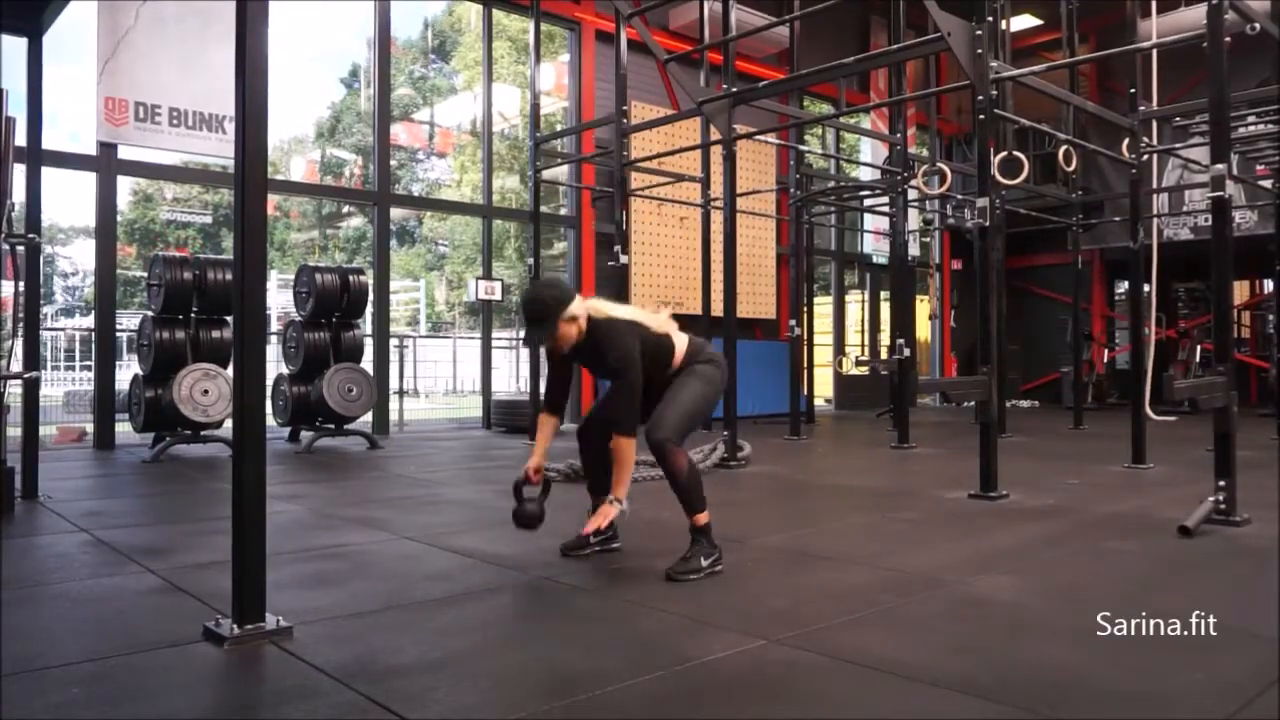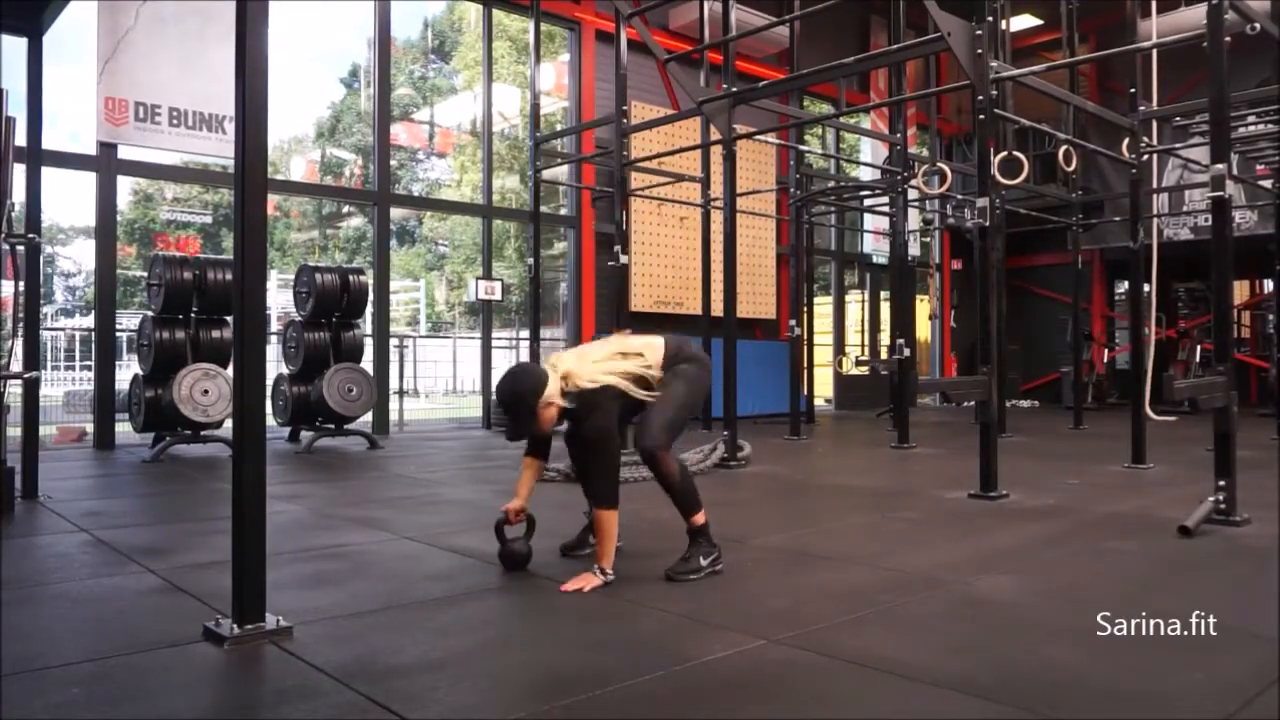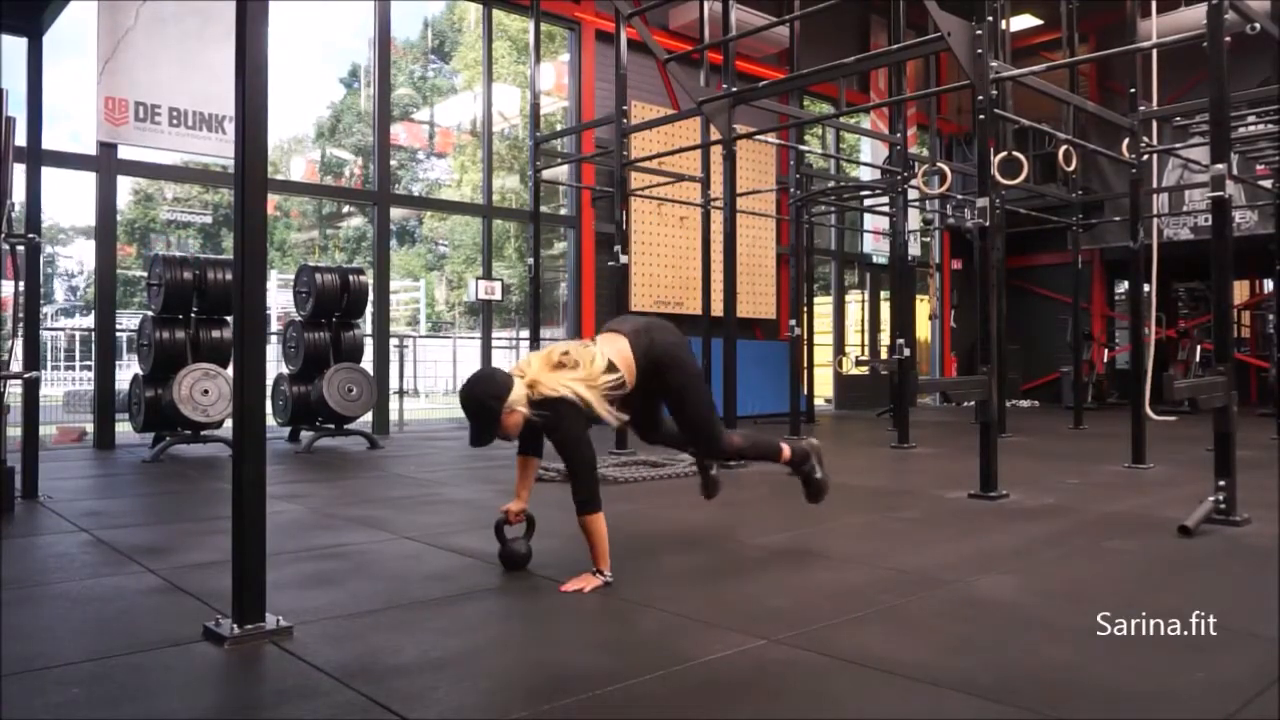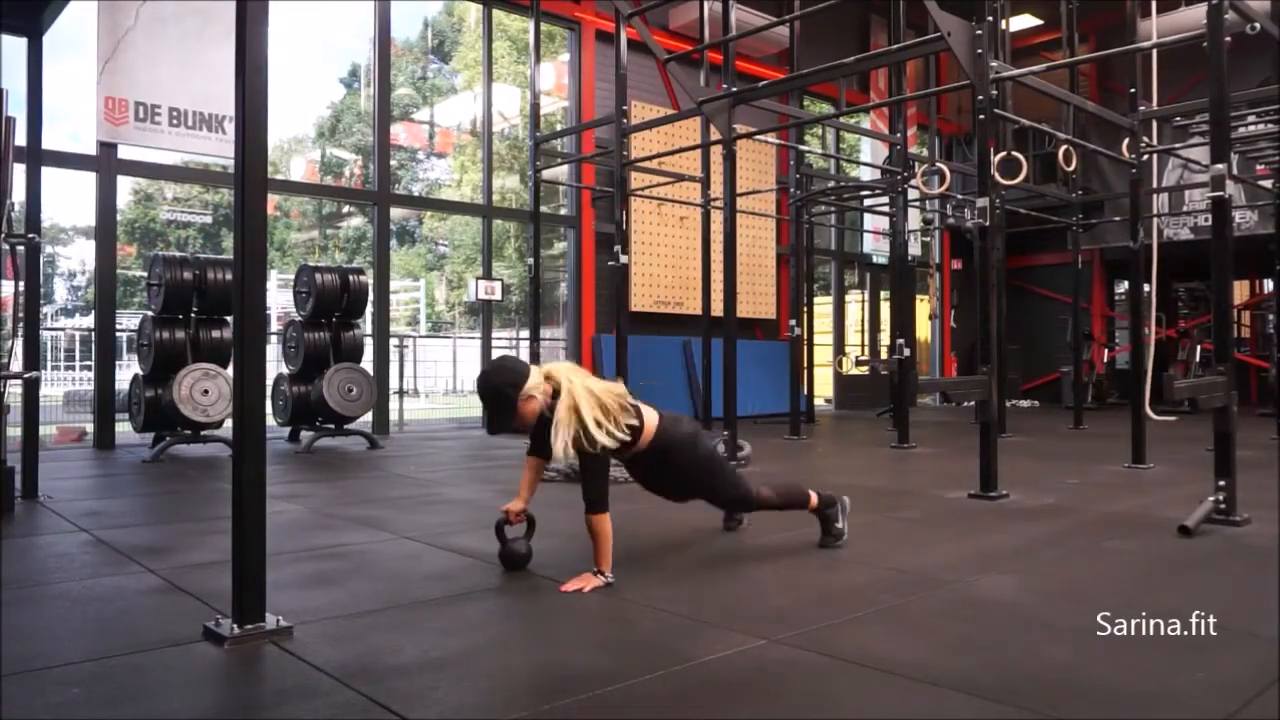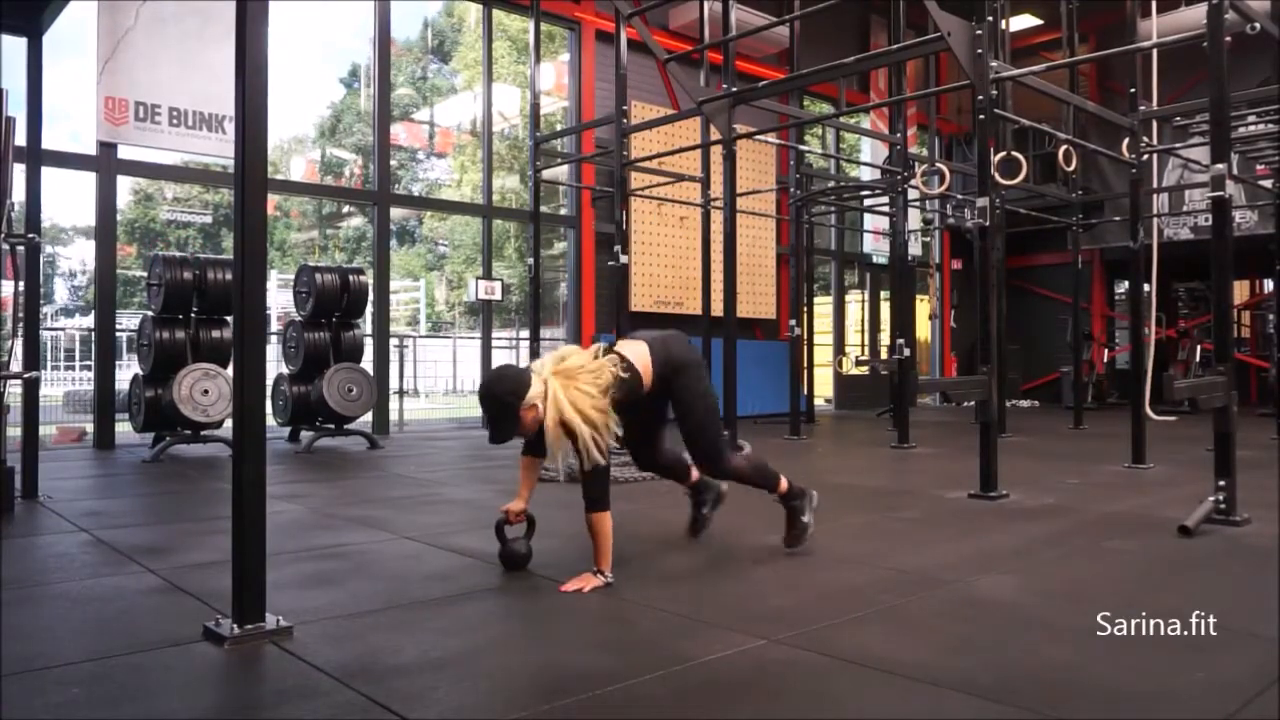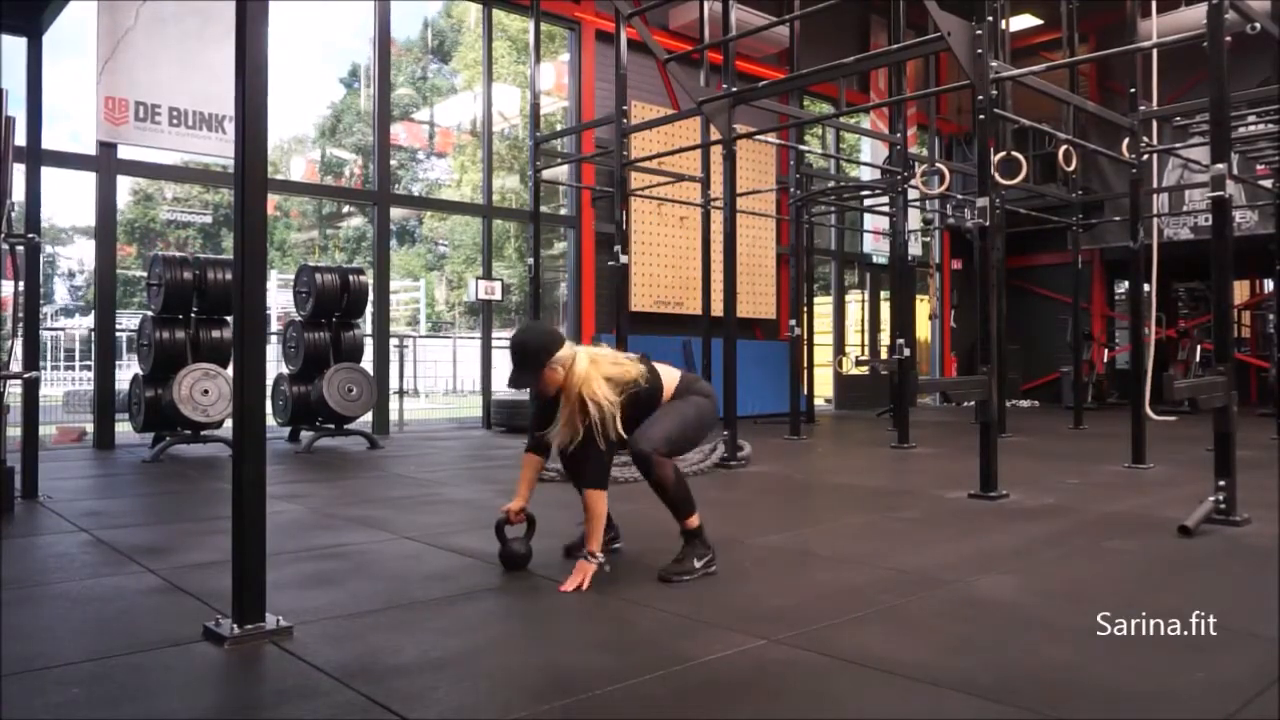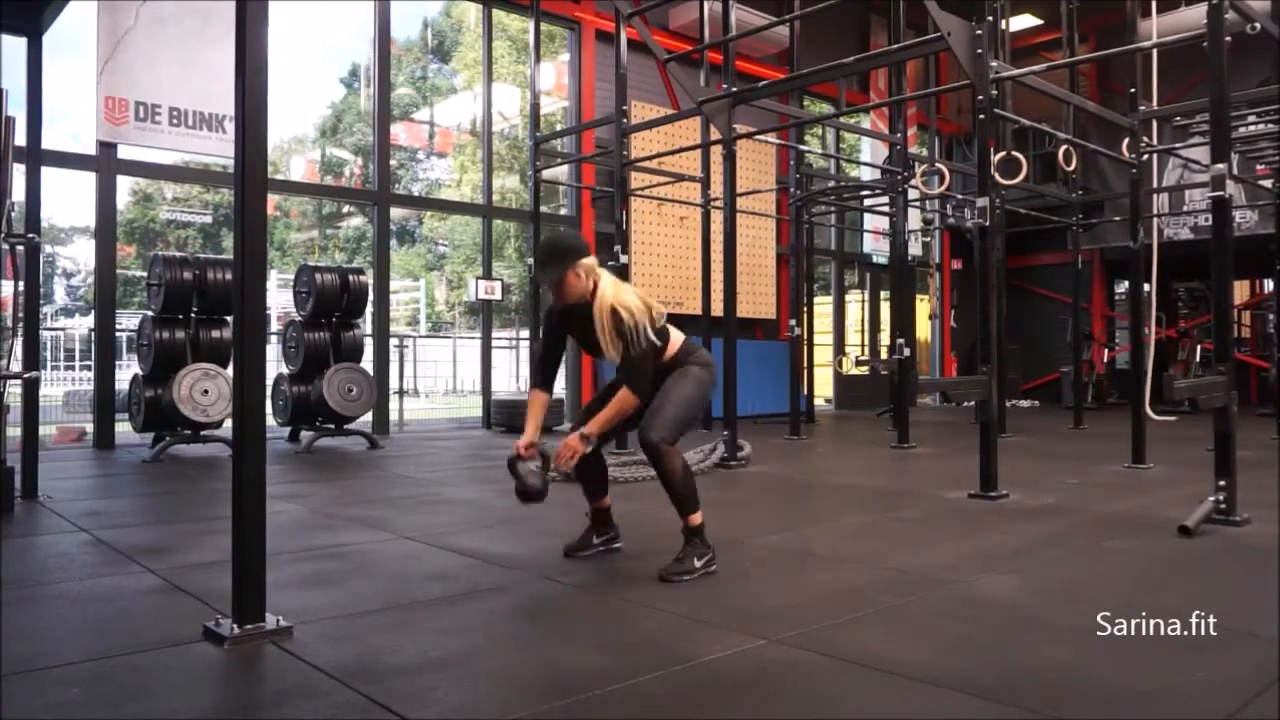
dt=0.2s
person 1, frame 1
left shoulder: (615, 338)
right shoulder: (564, 336)
left elbow: (625, 424)
right elbow: (554, 402)
left wrist: (617, 500)
right wrist: (538, 455)
left hip: (699, 367)
right hip: (657, 378)
left knee: (661, 437)
right knee: (591, 433)
left ankle: (707, 545)
right ankle: (604, 530)
person 1, frame 2
left shoulder: (595, 405)
right shoulder: (547, 389)
left elbow: (605, 484)
right elbow: (536, 448)
left wrist: (603, 570)
right wrist: (520, 500)
left hip: (684, 363)
right hip: (651, 367)
left knee: (652, 445)
right knee: (577, 439)
left ankle: (704, 545)
right ankle: (599, 529)
person 1, frame 3
left shoulder: (558, 409)
right shoulder: (523, 389)
left elbow: (586, 493)
right elbow: (530, 444)
left wrist: (601, 572)
right wrist: (520, 499)
left hip: (656, 344)
right hip: (626, 337)
left knee: (711, 442)
right knee: (650, 430)
left ankle: (800, 456)
right ankle: (705, 458)
person 1, frame 4
left shoulder: (577, 414)
right shoulder: (547, 397)
left elbow: (596, 496)
right elbow: (539, 448)
left wrist: (602, 573)
right wrist: (522, 500)
left hip: (672, 442)
left knee: (742, 497)
right knee: (680, 488)
left ankle: (827, 506)
person 1, frame 5
left shoulder: (574, 410)
right shoulder: (536, 390)
left elbow: (596, 490)
right elbow: (534, 445)
left wrist: (602, 572)
right wrist: (522, 499)
left hip: (674, 359)
right hip: (644, 350)
left knee: (713, 461)
right knee: (645, 456)
left ankle: (795, 497)
right ankle: (703, 490)
person 1, frame 6
left shoulder: (596, 387)
right shoulder: (553, 378)
left elbow: (595, 472)
right elbow: (538, 442)
left wrist: (592, 556)
right wrist: (521, 499)
left hip: (693, 399)
right hip: (653, 402)
left knee: (646, 449)
right knee: (572, 450)
left ankle: (698, 546)
right ankle: (608, 530)
person 1, frame 7
left shoulder: (621, 309)
right shoulder: (560, 314)
left elbow: (637, 385)
right elbow: (543, 376)
left wrist: (587, 434)
right wrist: (531, 433)
left hip: (688, 367)
right hip: (639, 375)
left knee: (655, 438)
right knee: (580, 440)
left ankle: (700, 546)
right ankle: (605, 529)
